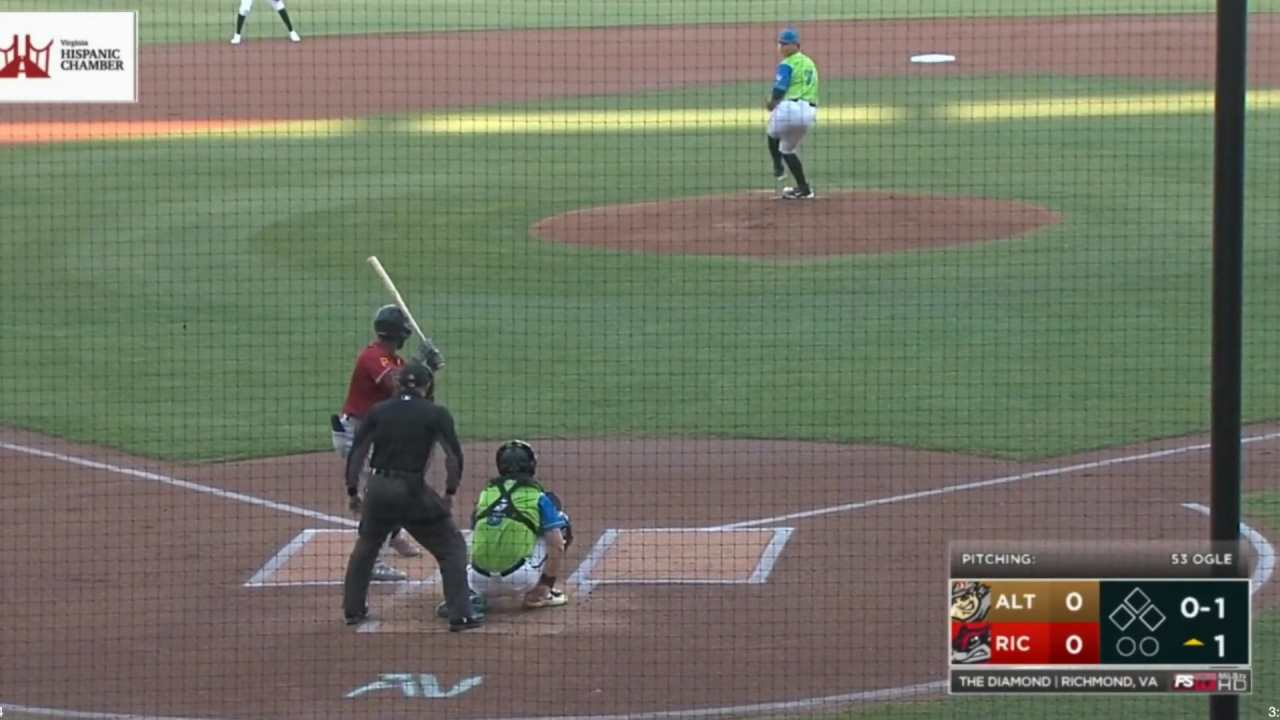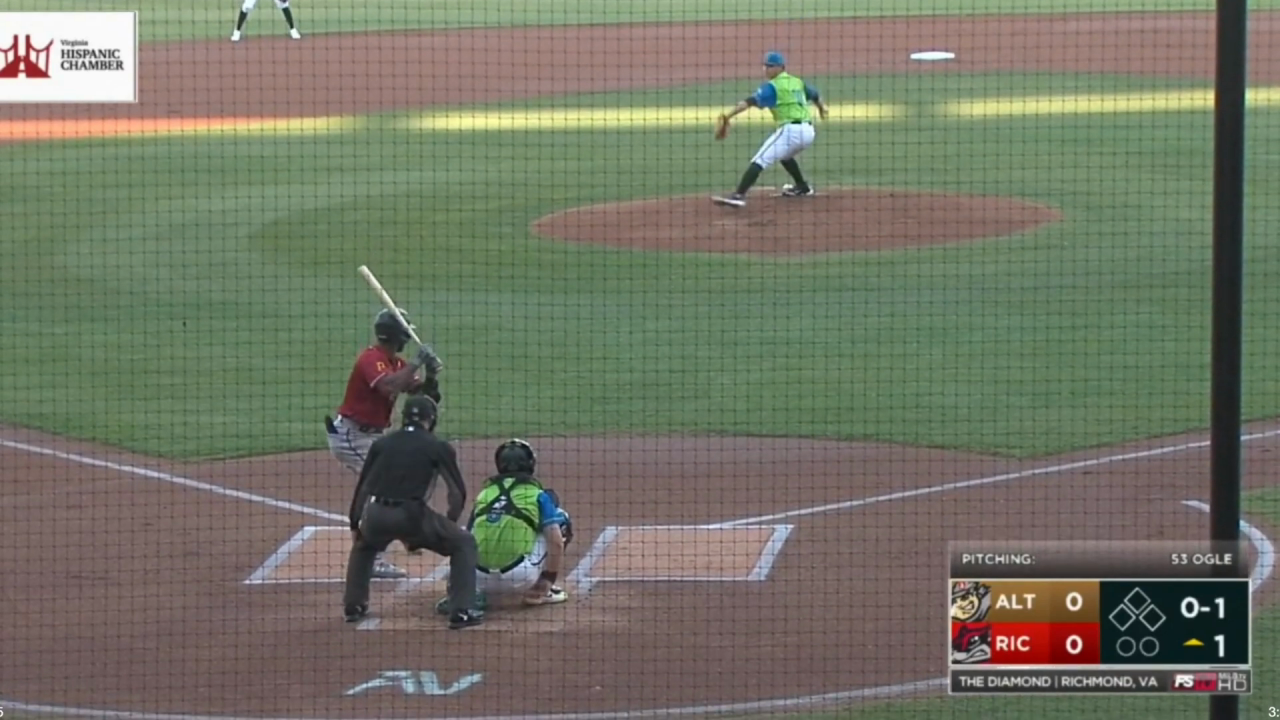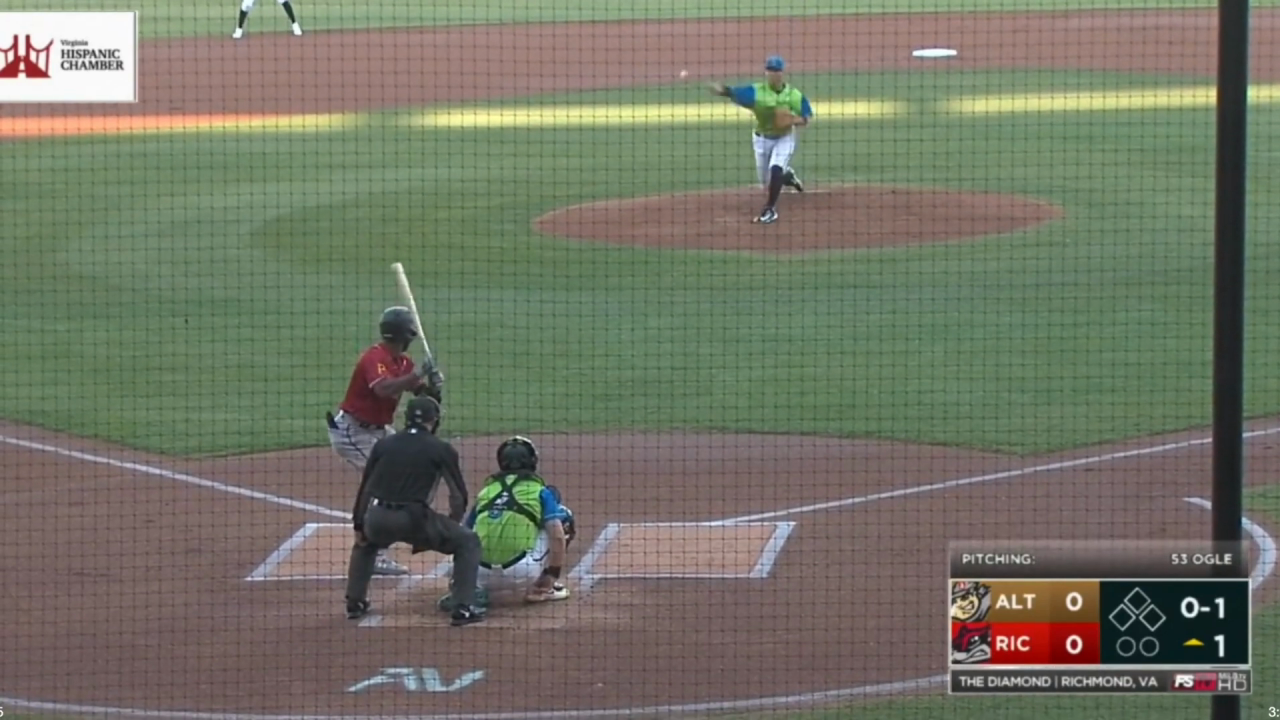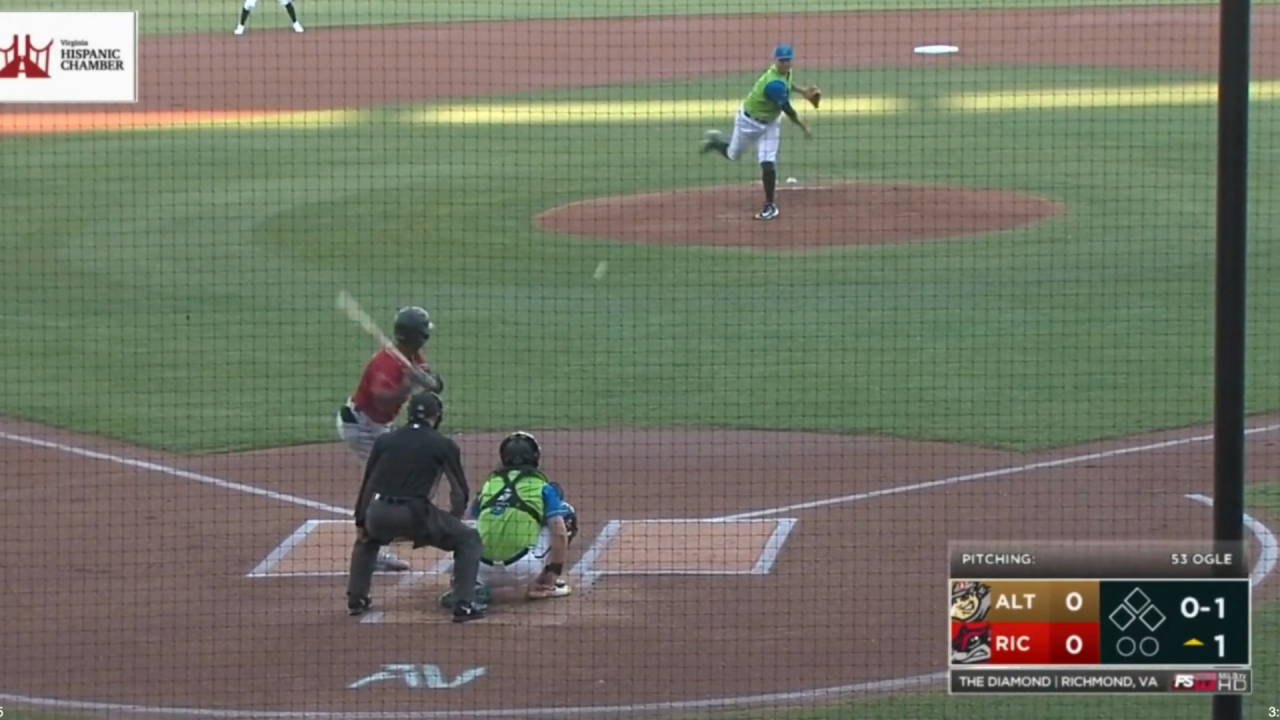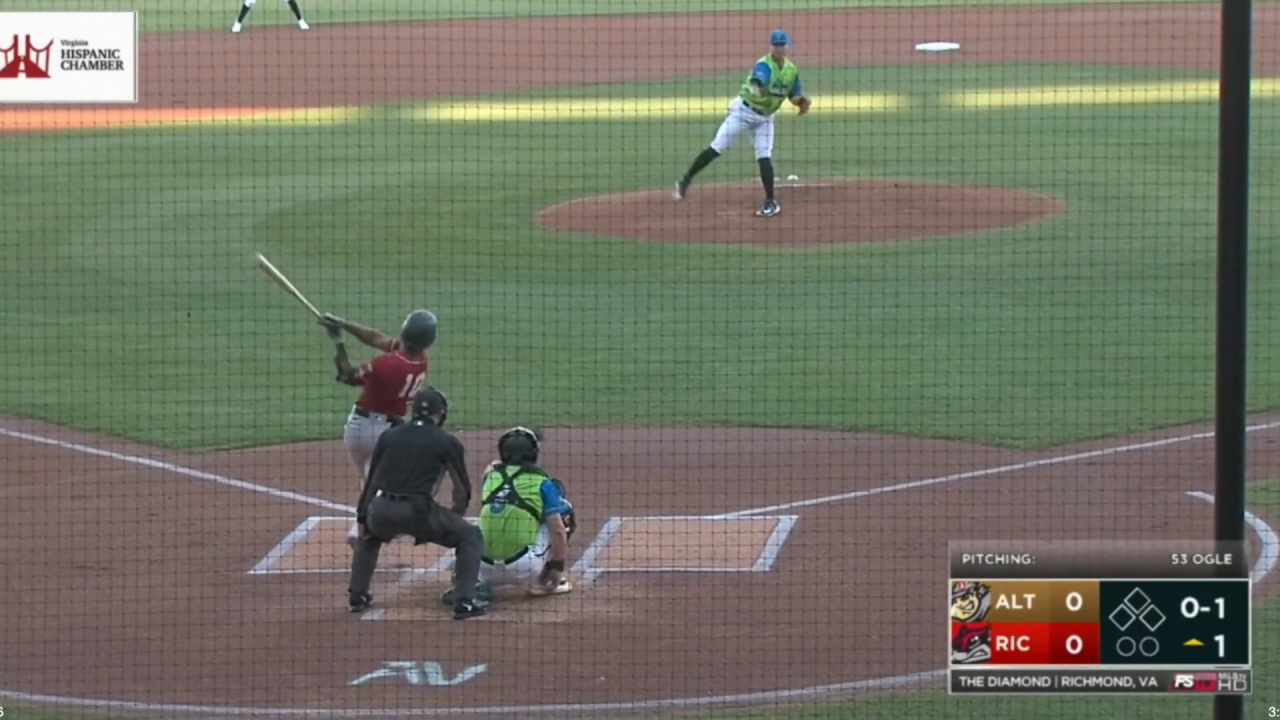
dt=0.3s
person 1, frame 1
left shoulder: (393, 359)
right shoulder: (373, 355)
right elbow: (396, 383)
left wrist: (428, 369)
right wrist: (418, 358)
right hip: (355, 434)
left ankle: (394, 537)
person 1, frame 2
left shoulder: (397, 363)
right shoulder: (371, 358)
left elbow: (427, 396)
right elbow: (388, 386)
left wrist: (430, 374)
right wrist: (416, 363)
left hip: (371, 434)
right hip: (350, 436)
right ankle: (371, 560)
person 1, frame 3
left shoulder: (403, 362)
right shoulder: (375, 358)
left elbow: (428, 398)
right elbow: (384, 389)
left wrist: (433, 384)
right wrist: (418, 374)
left hip: (377, 430)
right hip: (352, 432)
right ankle: (374, 557)
person 1, frame 4
left shoulder: (415, 357)
right shoulder: (389, 361)
left elbow: (437, 386)
right elbow: (382, 400)
left wrist: (426, 379)
right wrist: (409, 383)
left hip: (376, 424)
right hip: (364, 426)
right ankle: (379, 552)
person 1, frame 5
left shoulder: (385, 363)
right shoulder: (422, 361)
left elbow: (348, 378)
right elbow: (378, 338)
left wrist: (338, 342)
right wrist: (343, 324)
left hip: (361, 425)
right hip: (389, 430)
person 2, frame 1
left shoulder: (379, 411)
right shoulder: (437, 413)
left elbow: (356, 455)
right elbow: (455, 458)
left wrist: (353, 492)
right wrist: (449, 493)
left hip: (377, 488)
right hip: (412, 489)
left knee: (365, 548)
right knee: (452, 547)
left ankle: (353, 609)
right ankle: (460, 614)
person 2, frame 2
left shoulder: (382, 443)
right shoulder: (438, 447)
left elbow: (362, 488)
right elbow: (457, 492)
left wrist: (355, 525)
right wrist: (450, 525)
left hip: (376, 515)
right hip: (411, 515)
left knee: (364, 545)
right knee: (464, 544)
left ankle: (353, 606)
right ankle: (461, 612)
person 2, frame 3
left shoulder: (383, 444)
right shoulder: (441, 449)
left elbow: (365, 490)
right elbow: (459, 496)
left wrist: (359, 526)
right wrist: (451, 527)
left hip: (378, 519)
right hip: (414, 518)
left knee: (365, 541)
right knee: (468, 542)
left ankle: (355, 602)
right ankle: (463, 608)
person 2, frame 4
left shoulder: (385, 440)
right shoulder: (444, 444)
left elbow: (368, 484)
right elbow: (460, 492)
left wrist: (360, 522)
right wrist: (452, 523)
left hip: (379, 514)
right hip: (415, 513)
left knee: (366, 538)
right knee: (469, 540)
left ankle: (356, 599)
right ankle: (464, 605)
person 2, frame 5
left shoulder: (389, 436)
right shoulder: (448, 442)
left elbow: (371, 480)
right elbow: (462, 490)
left wrist: (362, 518)
right wrist: (453, 520)
left hip: (380, 510)
right hip: (417, 511)
left knee: (368, 535)
right knee: (470, 537)
left ankle: (357, 596)
right ankle: (465, 602)
person 3, frame 1
left shoulder: (486, 494)
right shoulder: (539, 497)
right elbow: (557, 546)
right wrist: (547, 583)
left hip: (481, 581)
right hip: (520, 580)
right knee: (561, 523)
right ankle: (540, 594)
person 3, frame 2
left shoulder: (485, 493)
right shoulder: (538, 494)
right elbow: (556, 541)
right wrist: (549, 579)
left hip: (481, 578)
right hip: (519, 577)
right knee: (560, 520)
right ankle: (538, 591)
person 3, frame 3
left shoulder: (486, 490)
right shoulder: (540, 491)
right elbow: (558, 537)
right wrist: (553, 574)
left hip: (483, 575)
right hip: (522, 573)
right knee: (564, 517)
right ankle: (539, 588)
person 3, frame 4
left shoulder: (490, 483)
right shoulder: (543, 487)
left elbow: (474, 514)
right elbow: (559, 533)
right wrist: (555, 571)
left hip: (485, 570)
right hip: (524, 570)
right knee: (566, 514)
right ankle: (541, 584)
person 3, frame 5
left shoulder: (491, 477)
right shoulder: (542, 482)
right elbow: (558, 530)
right wrist: (558, 568)
left hip: (485, 568)
right hip: (524, 568)
right knee: (565, 511)
right ankle: (542, 580)
person 4, frame 1
left shoulder: (786, 65)
right shoulder: (809, 63)
left elbow: (778, 93)
left wrist: (771, 103)
right wrist: (777, 100)
left hip: (790, 110)
right hip: (809, 113)
left knee: (773, 134)
right knee: (788, 150)
left ankle: (779, 168)
right ankle: (804, 188)
person 4, frame 2
left shoulder: (772, 86)
right shoulder: (798, 82)
left elbow: (752, 101)
right elbow: (814, 94)
left wrist: (728, 115)
right wrist: (821, 107)
left hip: (792, 131)
right hip: (808, 132)
left knee: (759, 161)
right knee: (784, 156)
left ankle: (738, 196)
right ankle: (803, 187)
person 4, frame 3
left shoulder: (796, 95)
right shoulder: (756, 91)
left elbow: (807, 118)
right elbow: (733, 93)
left wrist: (795, 120)
right wrist: (718, 89)
left hip: (784, 138)
right hip: (763, 139)
left knee: (776, 169)
right knee: (768, 183)
left ankle: (770, 209)
right ankle: (787, 177)
person 4, frame 4
left shoulder: (785, 72)
right shoulder: (773, 83)
right elbow: (787, 110)
left wrist: (805, 91)
right wrist: (805, 128)
left hip: (770, 123)
right hip: (748, 119)
left knee: (767, 163)
right knee: (733, 155)
left ankle: (770, 205)
right ankle: (715, 142)
person 4, frame 5
left shoulder: (791, 69)
right shoulder: (764, 65)
left elbow: (794, 95)
right elbow: (755, 82)
left wrist: (801, 102)
right wrist: (755, 92)
left hip: (765, 117)
right hip: (744, 110)
left knee: (765, 159)
right knee: (717, 148)
left ankle: (771, 201)
right ankle: (685, 181)
